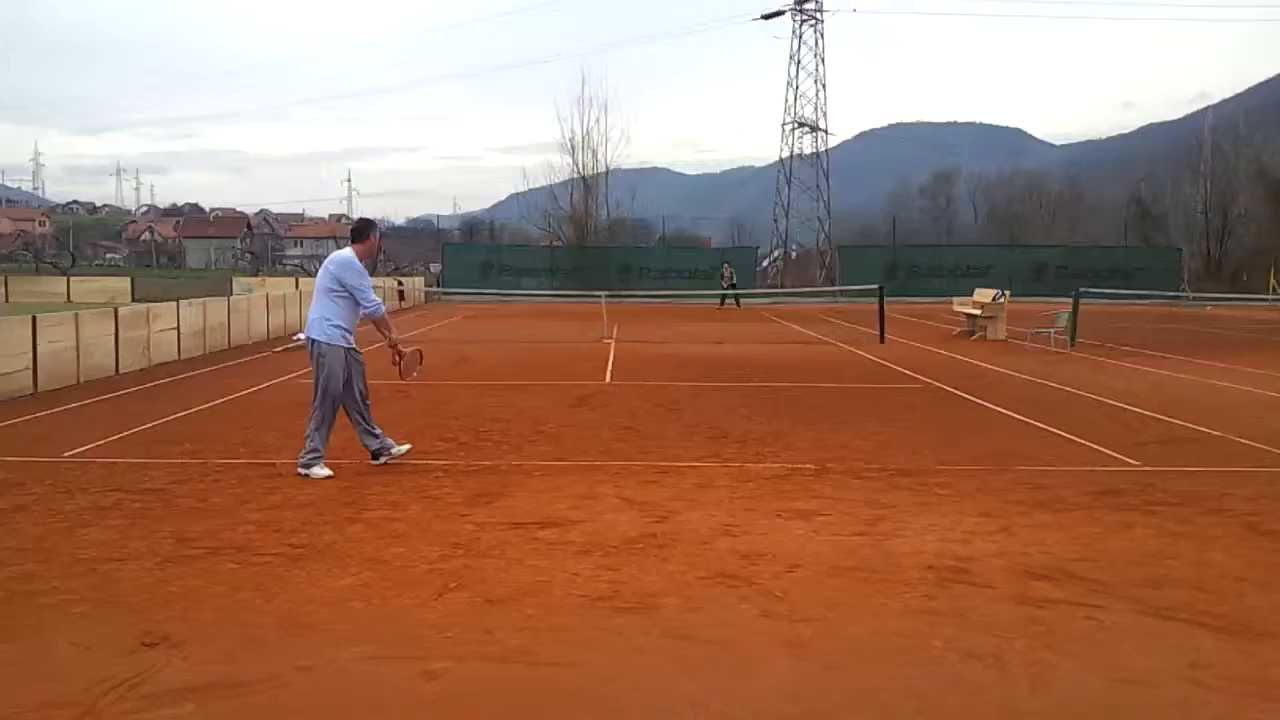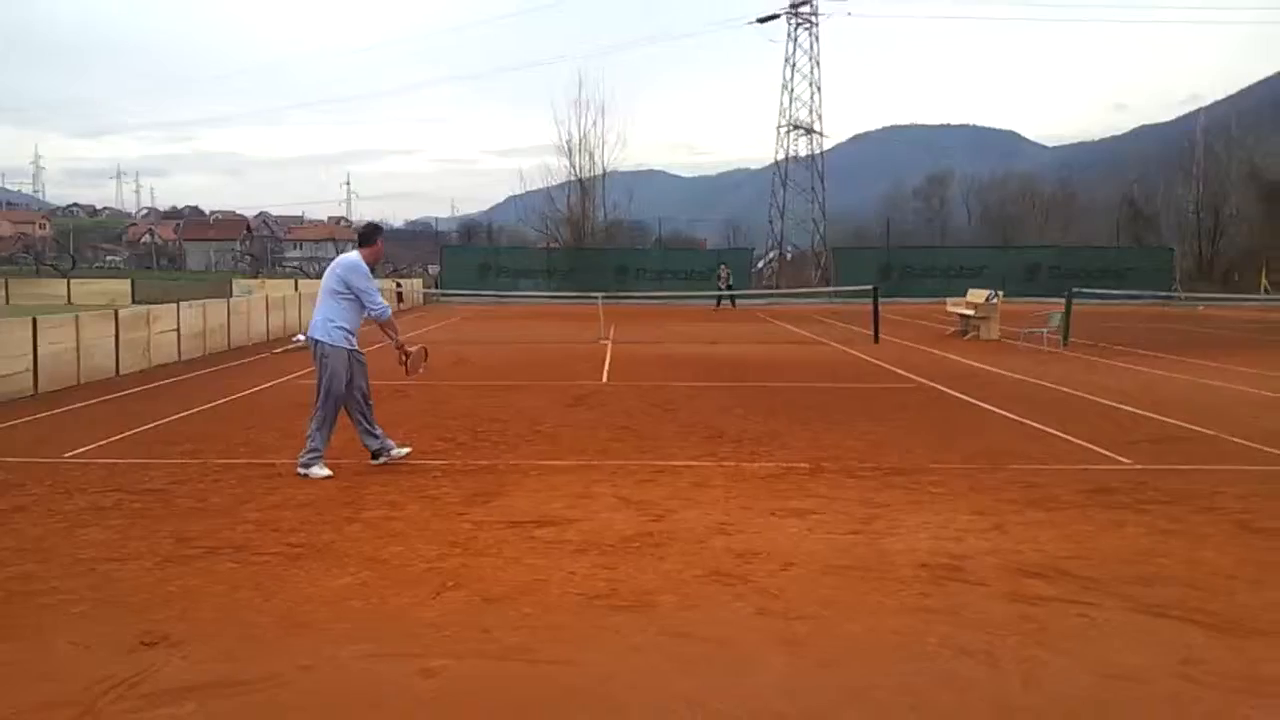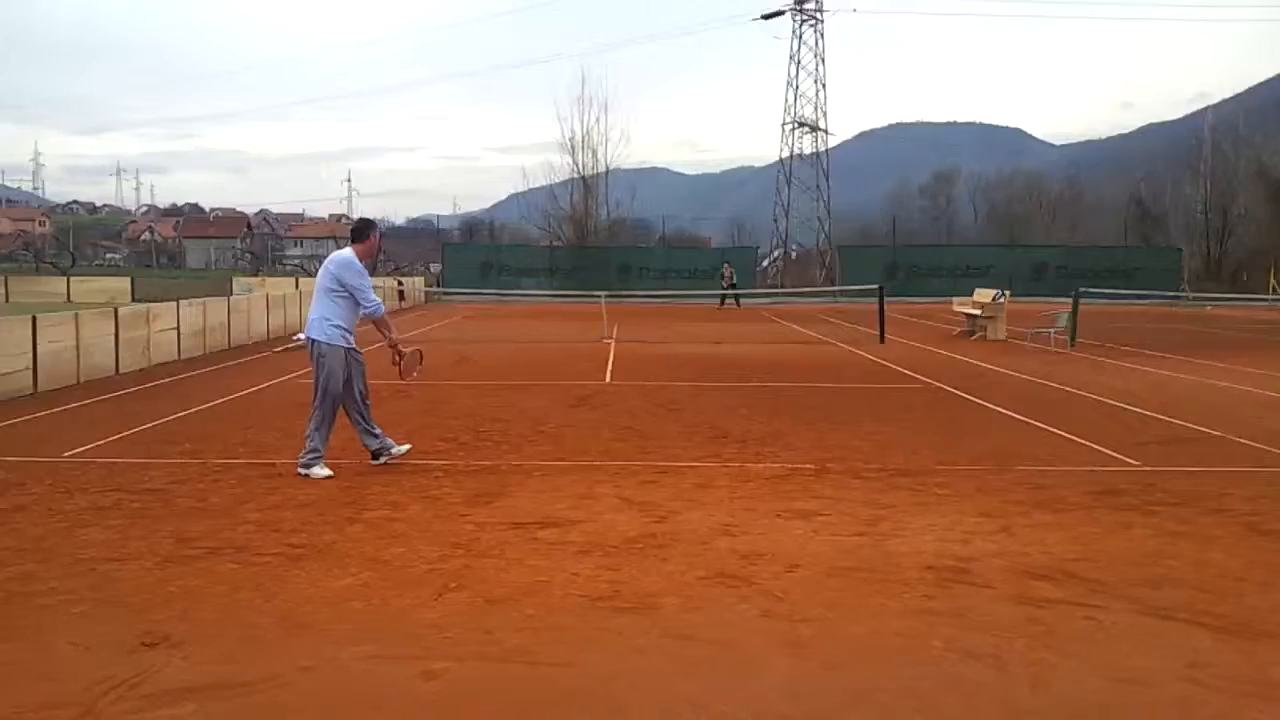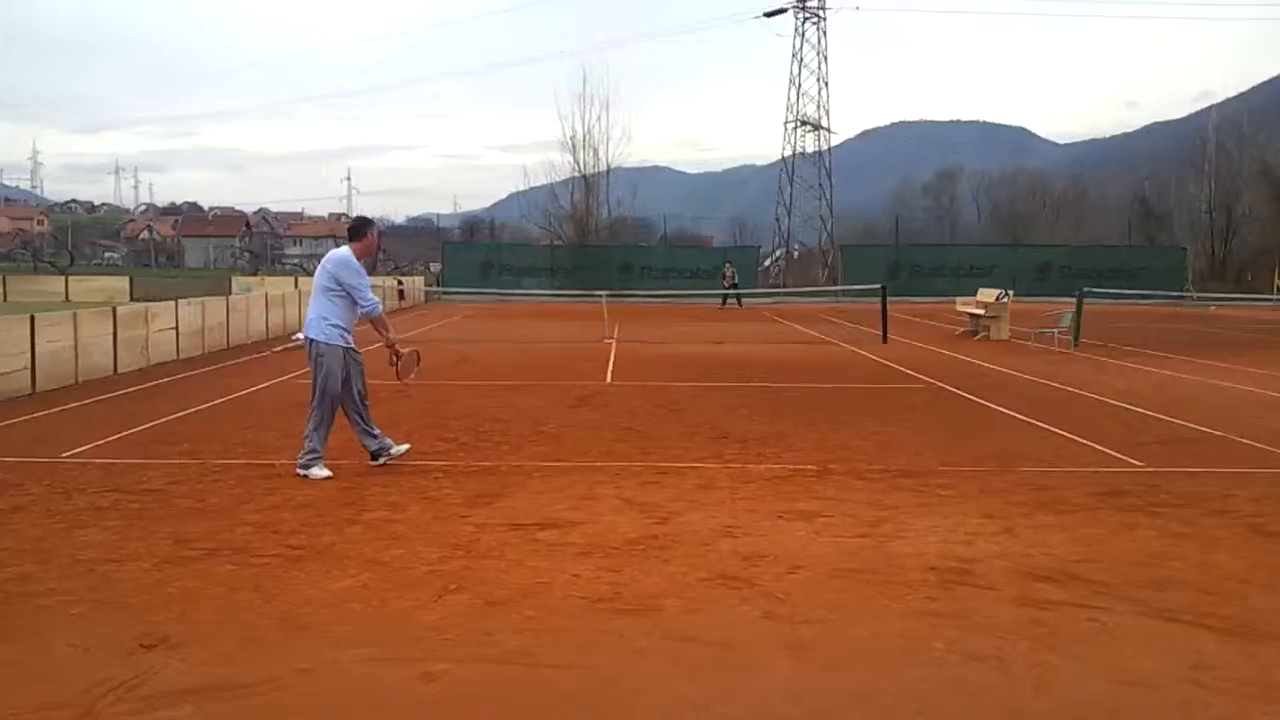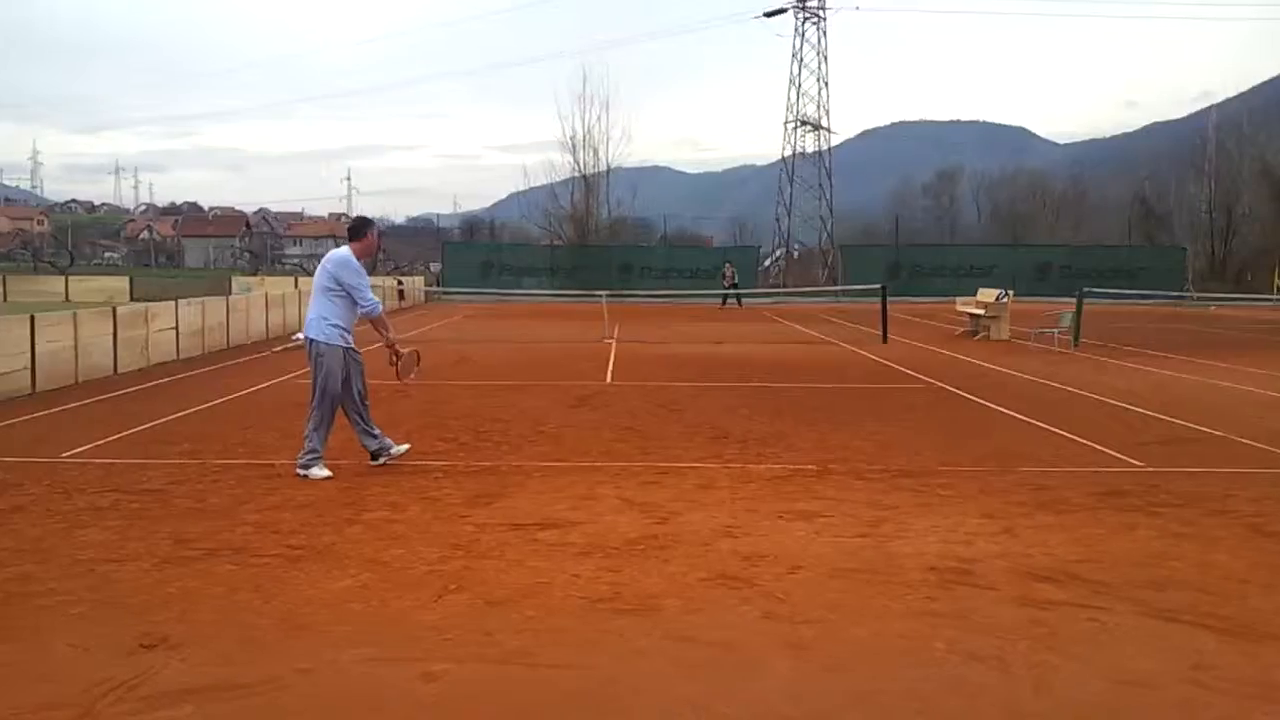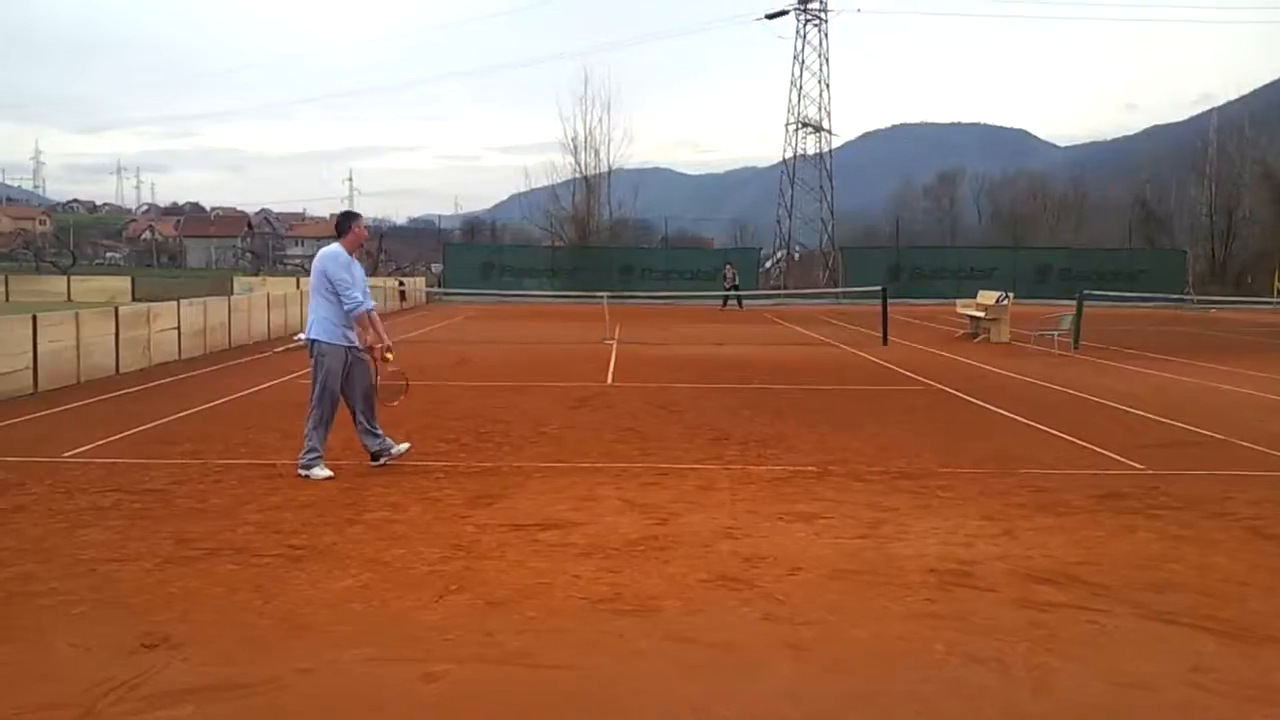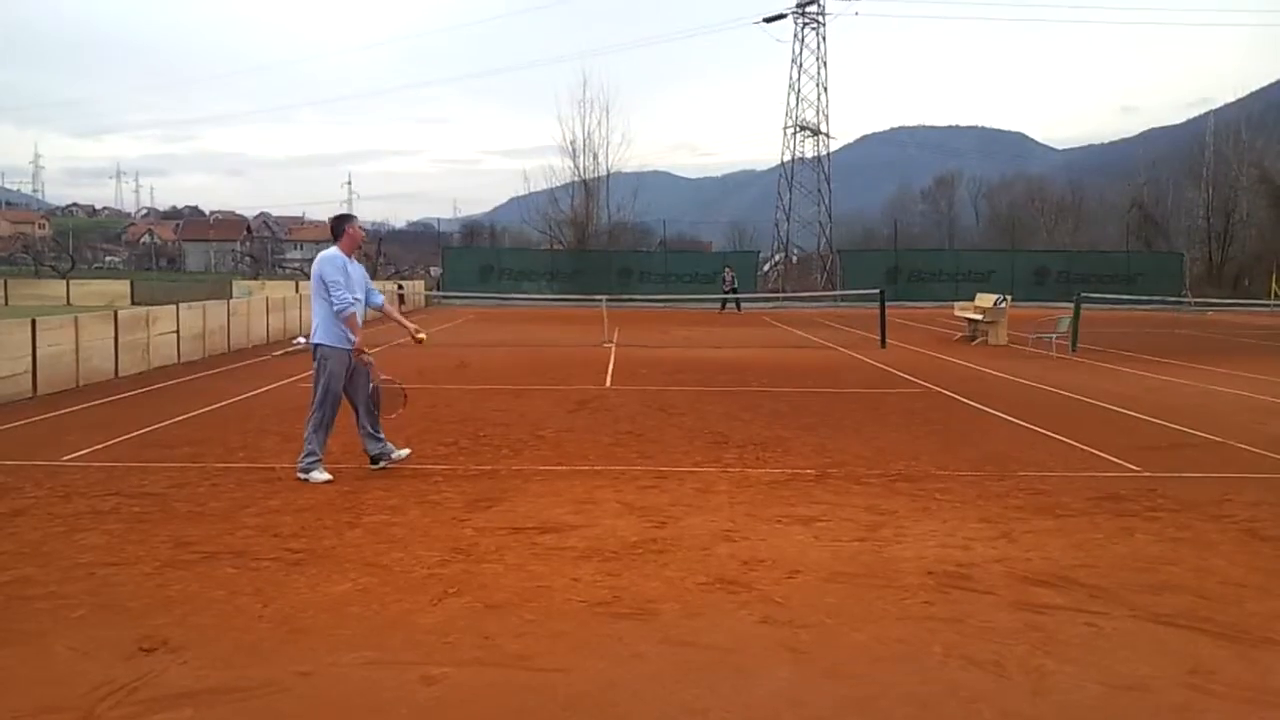
dt=0.1s
person 1, frame 1
left shoulder: (355, 264)
right shoulder: (345, 262)
left elbow: (371, 310)
right elbow: (373, 306)
left wrist: (390, 340)
right wrist: (392, 336)
left hip: (344, 341)
right hip: (326, 340)
left knee: (358, 398)
right knee: (328, 399)
left ankle: (379, 448)
right ankle: (310, 460)
person 1, frame 2
left shoulder: (359, 267)
right shoulder: (352, 264)
left elbow: (375, 312)
right elbow: (379, 309)
left wrist: (395, 340)
right wrist: (398, 336)
left hip: (346, 343)
right hip: (329, 341)
left knee: (360, 398)
right knee: (330, 400)
left ankle: (379, 448)
right ankle: (310, 460)
person 1, frame 3
left shoulder: (355, 265)
right shoulder: (345, 261)
left elbow: (368, 309)
right elbow: (373, 306)
left wrist: (390, 341)
right wrist: (392, 334)
left hip: (344, 342)
right hip: (326, 340)
left knee: (358, 398)
right knee: (328, 399)
left ankle: (380, 447)
right ankle: (310, 460)
person 1, frame 4
left shoulder: (352, 263)
right shoulder: (342, 260)
left elbow: (366, 309)
right elbow: (370, 305)
left wrist: (387, 339)
right wrist: (389, 333)
left hip: (342, 341)
right hip: (325, 339)
left knee: (356, 398)
right knee: (327, 399)
left ankle: (379, 448)
right ankle: (309, 461)
person 1, frame 5
left shoulder: (357, 267)
right shoulder: (342, 259)
left elbow: (368, 306)
right elbow: (369, 305)
left wrist: (389, 341)
right wrist: (388, 334)
left hip: (345, 342)
right hip: (325, 341)
left knee: (357, 398)
right knee: (326, 401)
left ankle: (379, 448)
right ankle: (309, 461)
person 1, frame 6
left shoulder: (354, 264)
right shoulder: (332, 255)
left elbow: (367, 304)
right elbow: (352, 302)
left wrist: (382, 337)
right wrist: (368, 335)
left hip: (349, 342)
right hip: (327, 341)
left knee: (363, 395)
right knee: (325, 400)
left ankle: (379, 448)
right ankle: (309, 461)
person 1, frame 7
left shoulder: (358, 268)
right shoulder: (329, 259)
left elbow: (378, 300)
right elbow: (341, 301)
left wrist: (405, 324)
right wrist: (358, 336)
left hip: (352, 347)
right hip: (331, 345)
left knee: (366, 398)
right knee: (326, 405)
left ankle: (379, 452)
right ankle: (309, 464)
